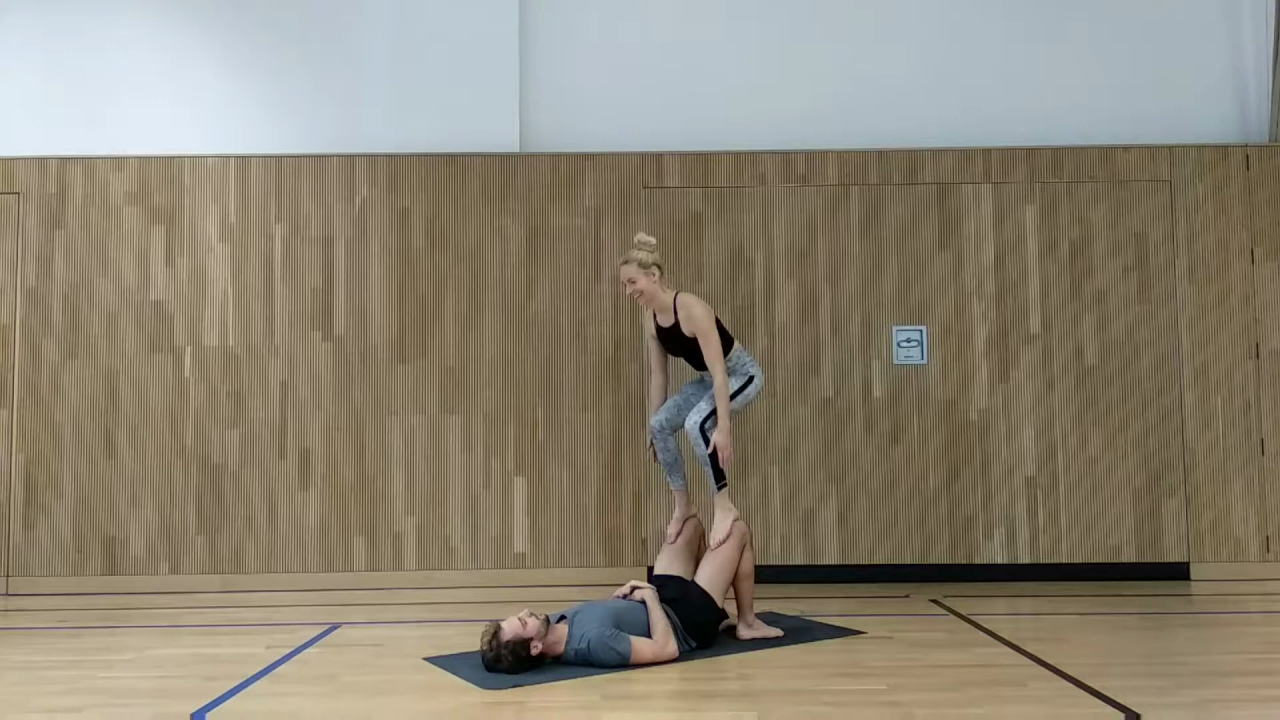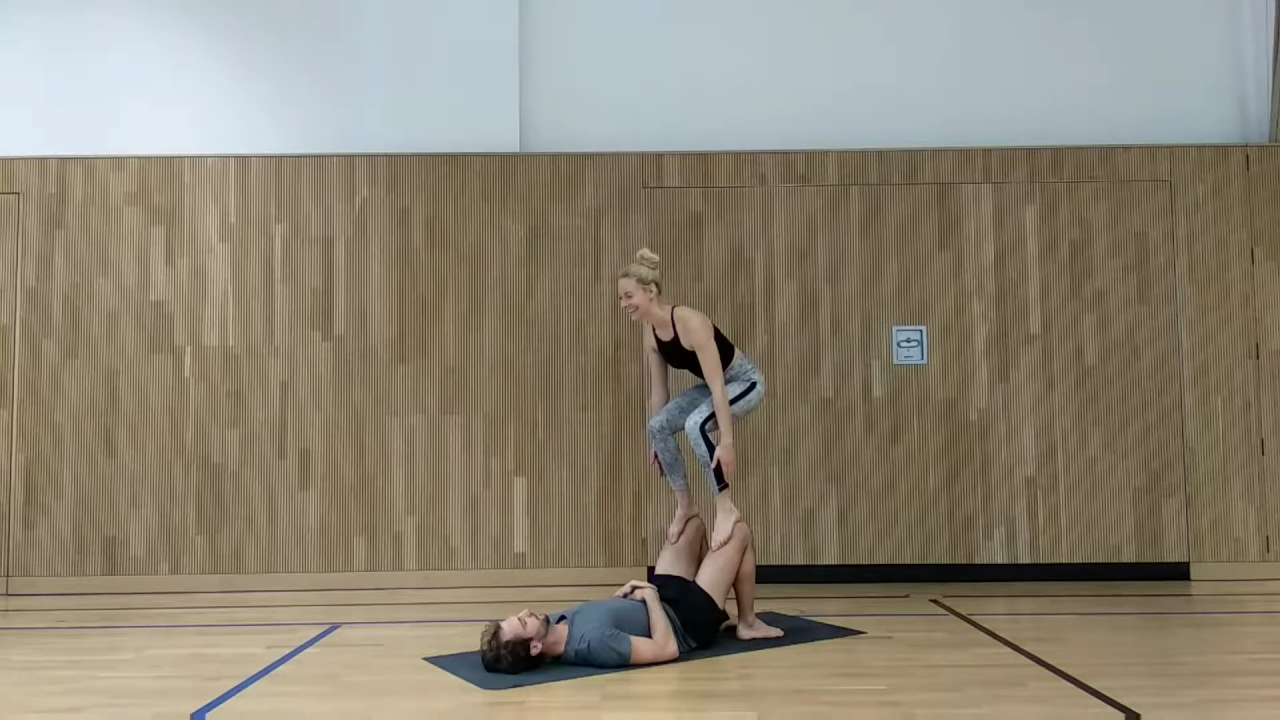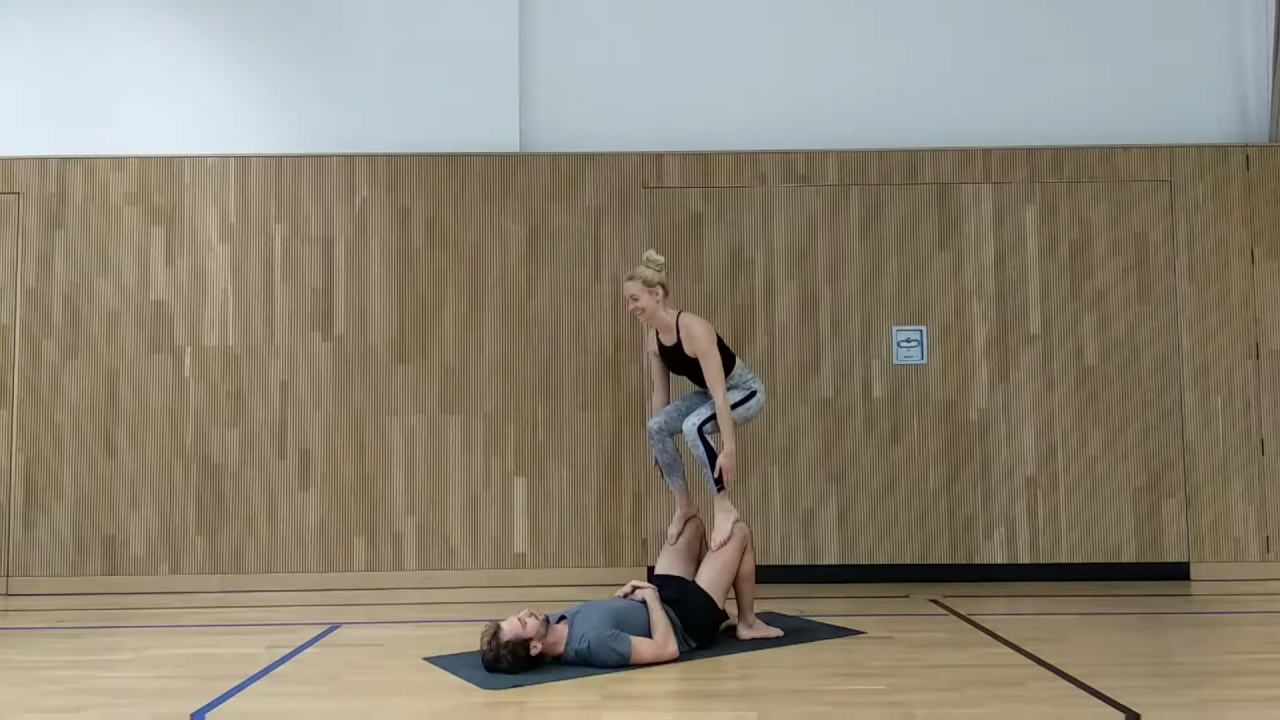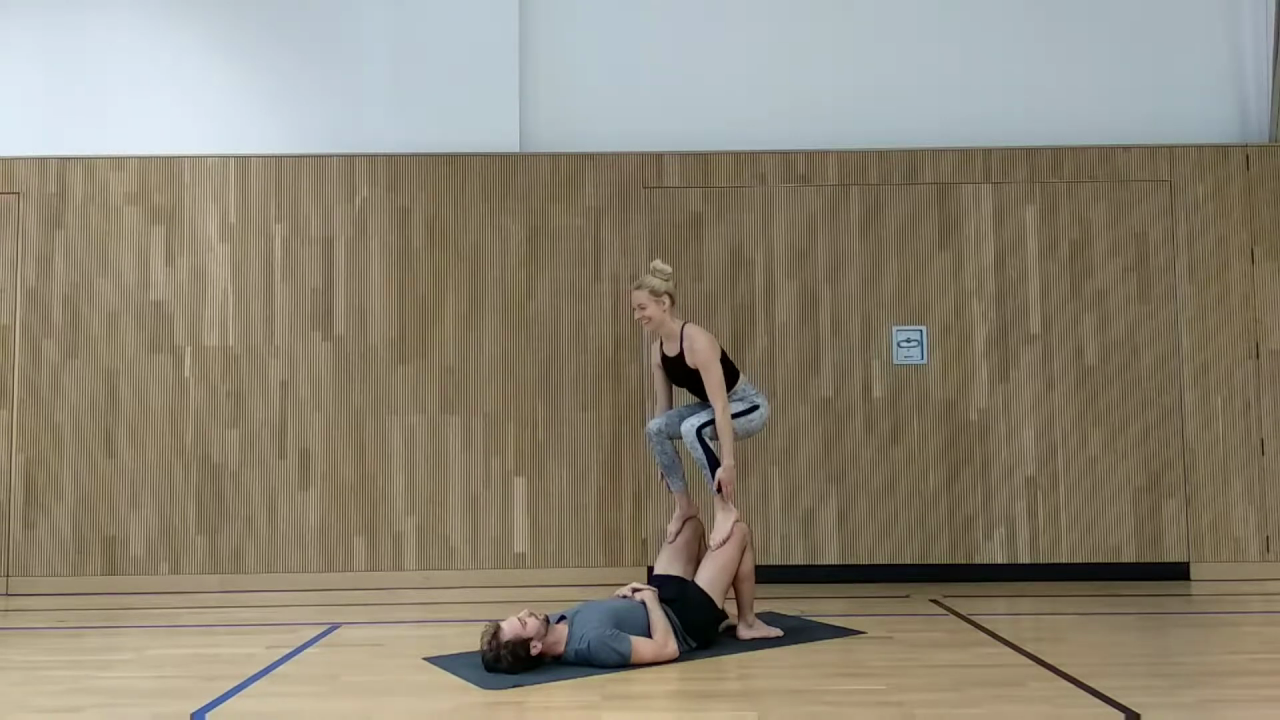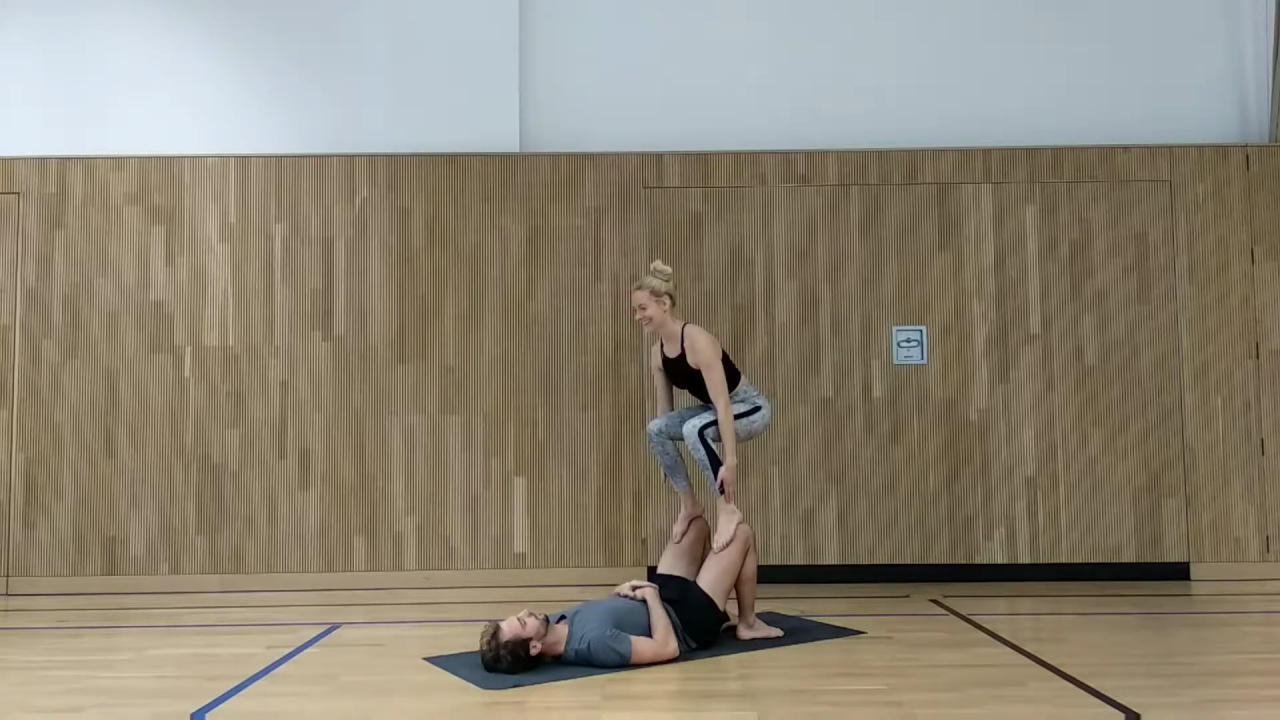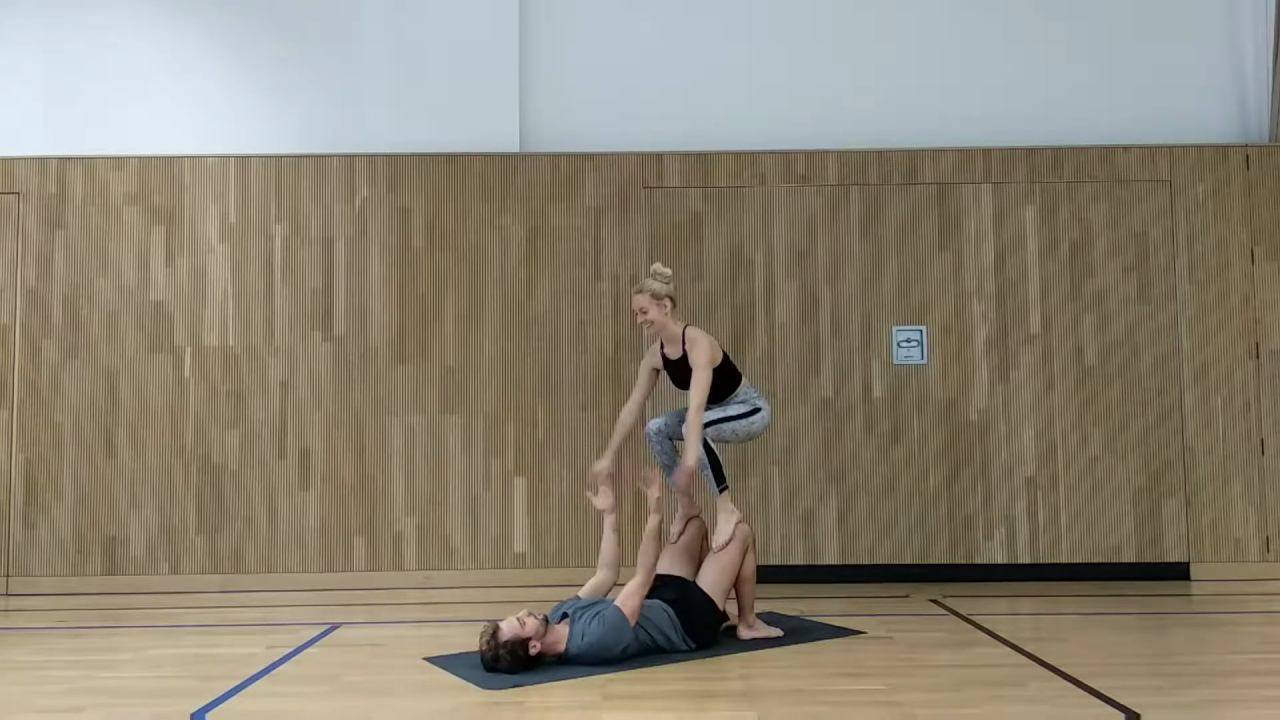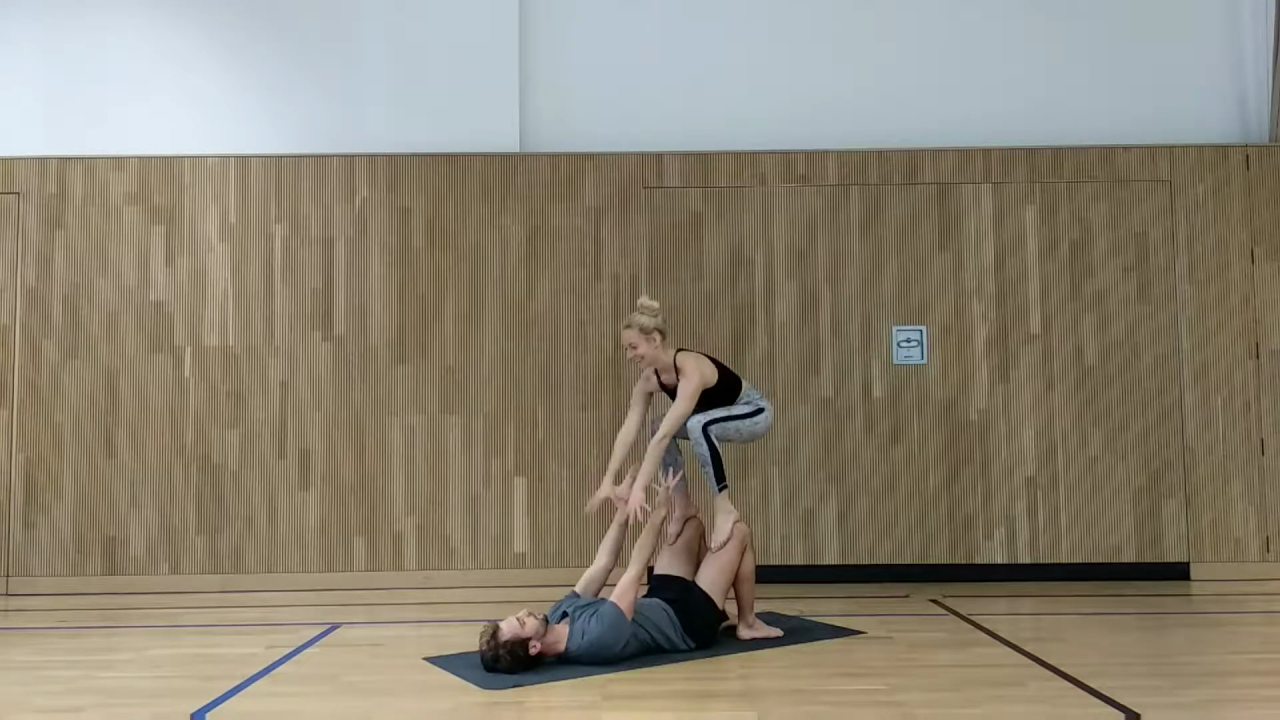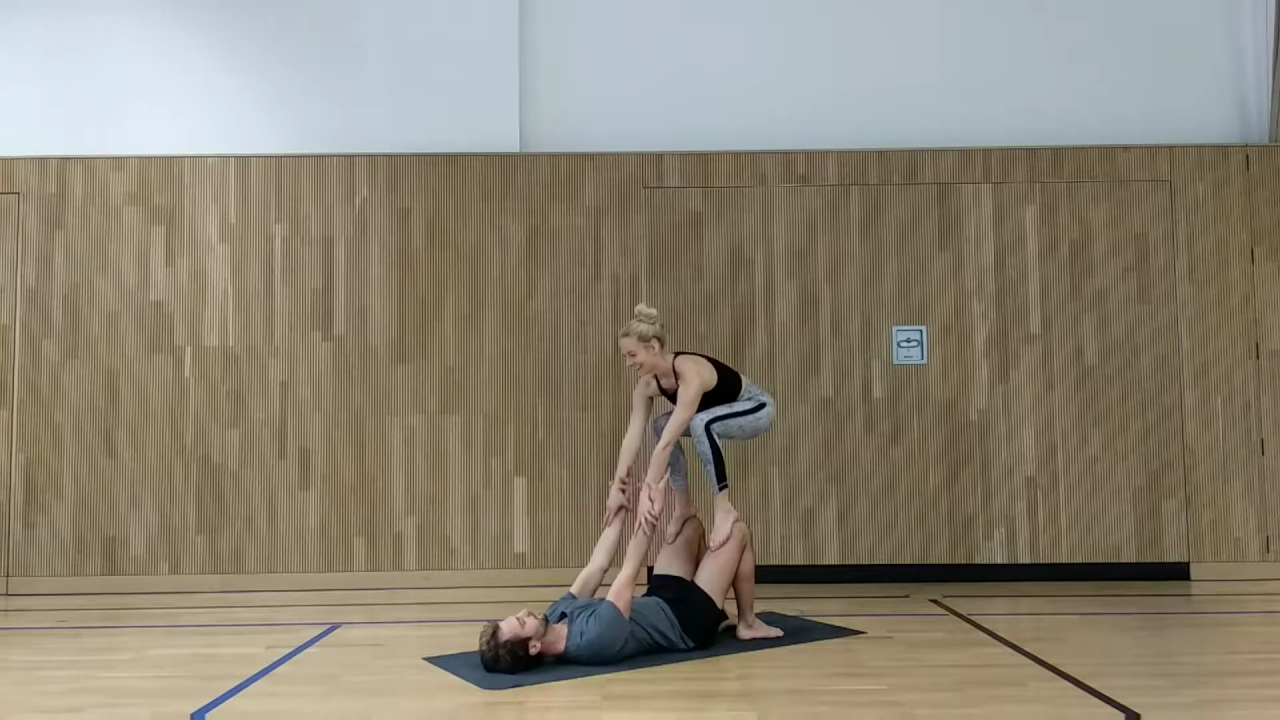
dt=0.5s
person 1, frame 1
left shoulder: (555, 625)
right shoulder: (591, 642)
right elbow: (667, 649)
left wrist: (618, 595)
right wrist: (650, 598)
left hip: (664, 603)
right hip: (688, 624)
left knee: (692, 524)
right knee: (738, 530)
left ankle: (717, 614)
right ankle: (747, 623)
person 1, frame 2
left shoulder: (554, 626)
right shoulder: (592, 642)
right elbow: (667, 649)
left wrist: (619, 595)
right wrist: (650, 598)
left hip: (665, 603)
right hip: (688, 622)
left knee: (695, 524)
right knee: (740, 532)
left ankle: (716, 612)
right ankle: (748, 624)
person 1, frame 3
left shoulder: (554, 626)
right shoulder: (591, 643)
right elbow: (668, 649)
left wrist: (619, 595)
right wrist: (651, 598)
left hip: (664, 605)
right hip: (689, 624)
left knee: (693, 524)
right knee: (738, 532)
left ankle: (717, 613)
right ankle: (748, 624)
person 1, frame 4
left shoulder: (556, 624)
right shoulder: (591, 643)
right elbow: (667, 648)
left wrist: (618, 596)
right wrist: (649, 599)
left hip: (664, 603)
right hip: (687, 622)
left knee: (692, 525)
right knee: (738, 531)
left ankle: (718, 615)
right ankle: (747, 623)
person 1, frame 5
left shoulder: (556, 623)
right shoulder: (592, 644)
right elbow: (669, 648)
left wrist: (619, 593)
right wrist: (650, 596)
left hip: (665, 603)
right hip: (689, 623)
left knee: (698, 524)
right knee: (742, 533)
left ankle: (720, 612)
right ankle: (748, 624)
person 1, frame 6
left shoulder: (560, 617)
right shoulder: (598, 638)
left elbow: (606, 576)
right elbow: (642, 580)
left wrist: (609, 517)
right wrist: (654, 515)
left hip: (664, 605)
right hip: (690, 623)
left knee: (696, 525)
right knee: (741, 532)
left ankle: (719, 613)
right ankle: (748, 624)
person 1, frame 7
left shoulder: (558, 617)
right shoulder: (597, 638)
left elbow: (600, 566)
right elbow: (634, 572)
left wrist: (623, 509)
right wrist: (659, 512)
left hip: (660, 604)
right hip: (689, 623)
left knee: (692, 524)
right knee: (739, 532)
left ankle: (719, 612)
right ankle: (748, 624)
person 1, frame 8
left shoulder: (557, 617)
right shoulder: (595, 640)
left elbow: (597, 565)
right elbow: (629, 571)
left wrist: (621, 509)
right wrist: (649, 514)
left hip: (660, 603)
right hip: (688, 623)
left knee: (692, 525)
right knee: (738, 532)
left ankle: (717, 612)
right ankle: (748, 623)
person 2, frame 1
left shoulder: (692, 309)
right shoulder: (651, 321)
left elbow: (720, 371)
right elbow: (658, 375)
left wrist: (724, 427)
right wrist: (654, 421)
left hip: (741, 373)
right hip: (707, 379)
left knee: (695, 423)
right knee: (659, 425)
left ankle: (724, 507)
right ankle: (682, 506)
person 2, frame 2
left shoulder: (690, 322)
right shoulder: (650, 335)
left elbow: (717, 385)
right elbow: (658, 389)
left wrist: (727, 441)
right wrist: (656, 442)
left hip: (744, 380)
right hip: (713, 385)
left knee: (695, 424)
right knee: (659, 425)
left ankle: (726, 508)
right ankle: (684, 505)
person 2, frame 3
left shoulder: (693, 329)
right shoulder: (653, 339)
left elbow: (719, 393)
right elbow: (659, 393)
left wrist: (729, 448)
right wrist: (659, 448)
left hip: (745, 390)
right hip: (712, 394)
left knee: (693, 426)
right knee: (656, 427)
left ankle: (724, 509)
right ankle: (684, 506)
person 2, frame 4
left shoulder: (696, 341)
right shoulder: (657, 351)
left elbow: (721, 407)
right elbow: (662, 405)
left wrist: (728, 462)
right wrist: (664, 461)
left hip: (749, 406)
right hip: (714, 407)
left knee: (692, 427)
right knee: (655, 428)
left ankle: (725, 509)
right ankle: (683, 505)
person 2, frame 5
left shoulder: (697, 341)
right shoulder: (657, 353)
left elbow: (723, 405)
right elbow: (664, 409)
left wrist: (730, 461)
right wrist: (669, 464)
left hip: (750, 408)
right hip: (714, 410)
left knee: (694, 429)
right knee: (656, 429)
left ankle: (727, 510)
right ankle: (689, 505)
person 2, frame 6
left shoulder: (699, 342)
right shoulder: (655, 354)
left elbow: (698, 405)
right elbow: (632, 407)
left wrist: (691, 454)
right wrist: (608, 456)
left hip: (751, 409)
right hip: (711, 410)
left knee: (690, 428)
right knee: (656, 428)
left ankle: (726, 509)
right ankle: (686, 505)
person 2, frame 7
left shoulder: (691, 370)
right shoulder: (648, 380)
left elbow: (663, 436)
right elbow: (628, 430)
left wrist: (638, 488)
right wrist: (607, 482)
left hip: (754, 411)
right hip: (722, 412)
left knee: (698, 425)
right knee: (660, 428)
left ankle: (724, 509)
right ankle: (683, 506)
person 2, frame 8
left shoulder: (690, 374)
right shoulder: (647, 384)
left elbow: (667, 443)
right elbow: (633, 436)
left hip: (756, 407)
right hip: (723, 411)
left knee: (701, 423)
right knee: (661, 425)
left ankle: (724, 509)
right ankle: (683, 506)
